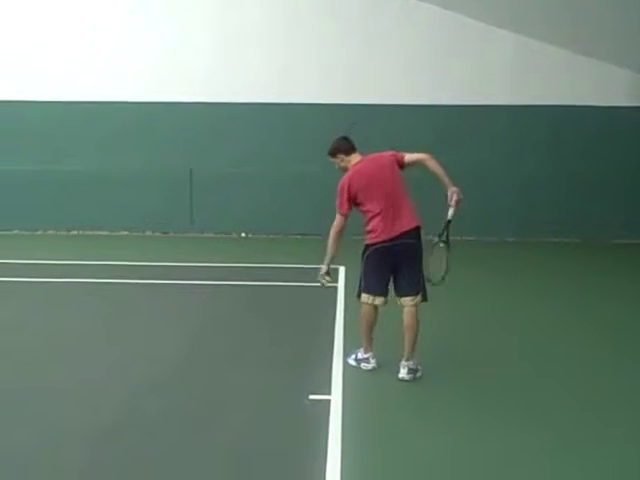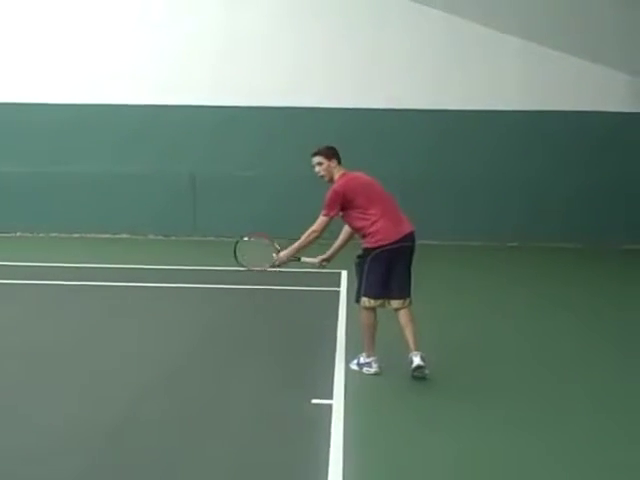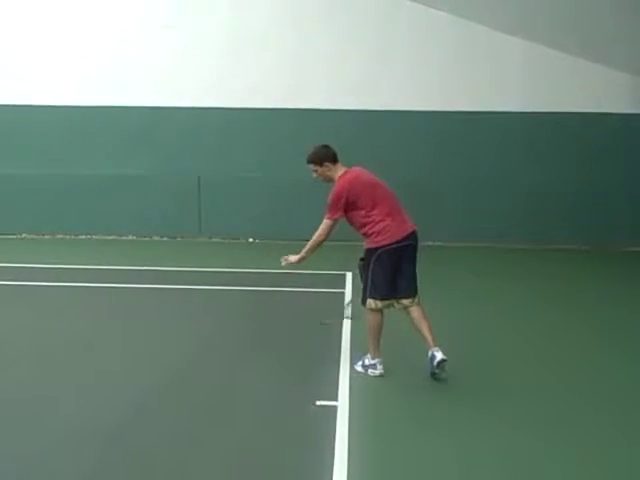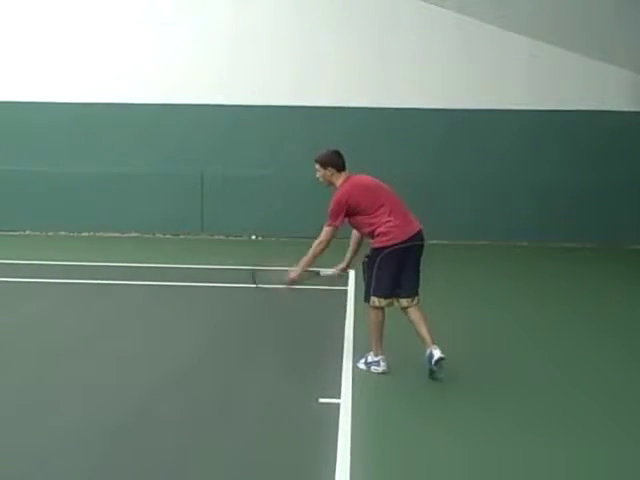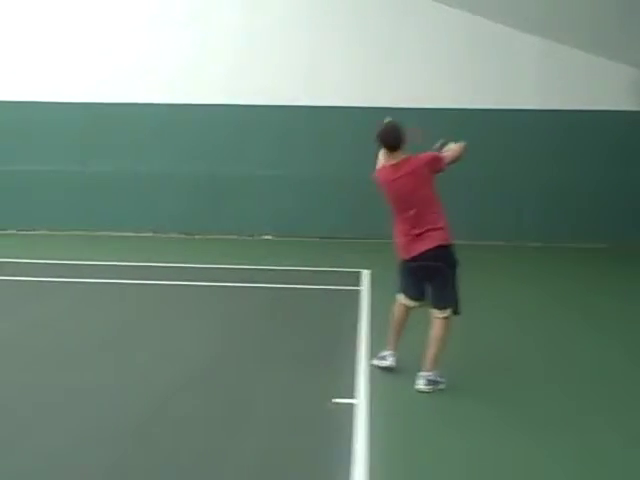
dt=1s
person 1, frame 1
left shoulder: (346, 182)
right shoulder: (386, 158)
left elbow: (337, 227)
right elbow: (425, 158)
left wrist: (327, 264)
right wrist: (449, 187)
left hip: (379, 241)
right hip: (409, 234)
left knee: (369, 299)
right knee: (411, 303)
left ankle: (366, 355)
right ankle: (408, 363)
person 1, frame 2
left shoulder: (339, 188)
right shoulder: (356, 180)
left elbow: (316, 230)
right elbow: (351, 224)
left wrist: (289, 252)
right wrist: (330, 255)
left hip: (381, 244)
right hip: (405, 237)
left knee: (368, 302)
right knee: (401, 302)
left ankle: (369, 359)
right ankle: (415, 355)
person 1, frame 3
left shoulder: (341, 190)
right shoulder: (358, 173)
left elbow: (323, 233)
left wrist: (299, 256)
left hip: (383, 244)
right hip: (407, 235)
left knee: (374, 303)
right knee: (409, 300)
left ankle: (374, 361)
right ankle: (434, 351)
person 1, frame 4
left shoulder: (342, 197)
right shoulder: (364, 182)
left elbow: (324, 240)
left wrist: (300, 268)
right wrist: (346, 263)
left hip: (390, 244)
right hip: (414, 236)
left knee: (376, 302)
right knee: (408, 301)
left ankle: (376, 359)
right ankle: (432, 349)
person 1, frame 5
left shoulder: (382, 175)
right shoulder: (422, 163)
right elbow: (457, 151)
left wrist: (384, 139)
right wrist: (457, 145)
left hip: (408, 252)
right hip: (437, 248)
left knee: (405, 300)
right knee: (442, 314)
left ankle: (388, 354)
right ankle: (427, 375)
